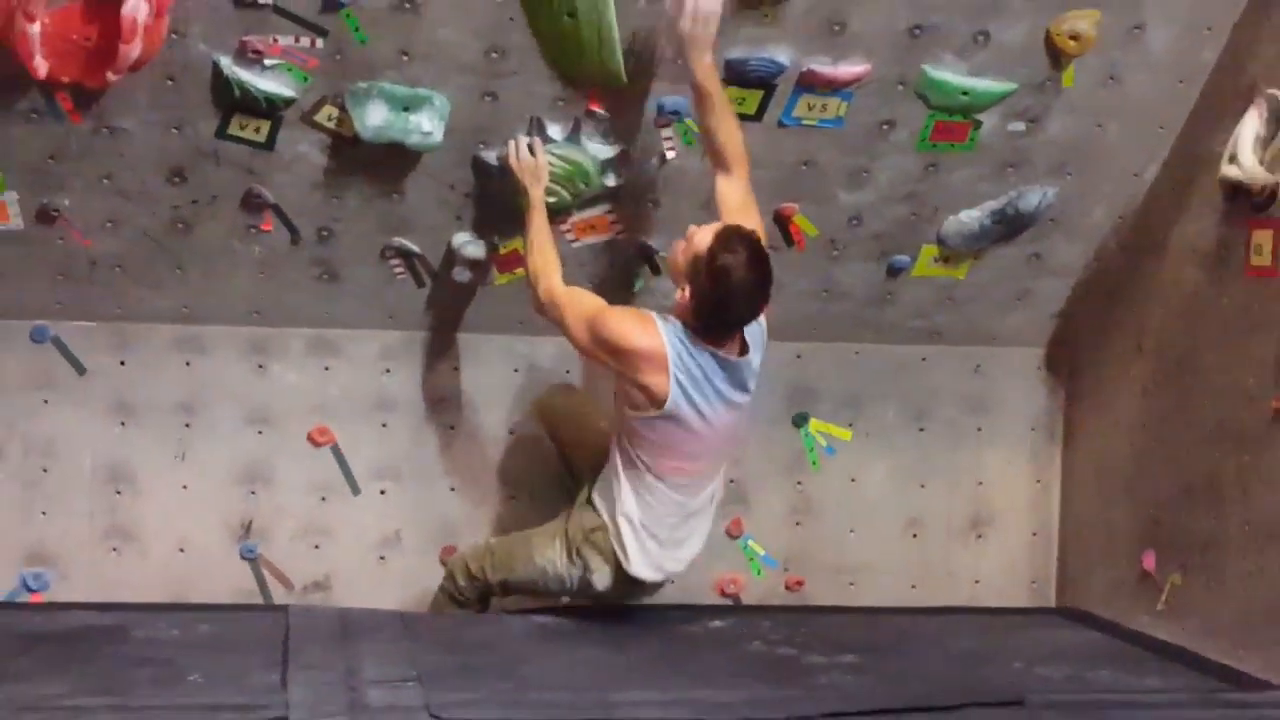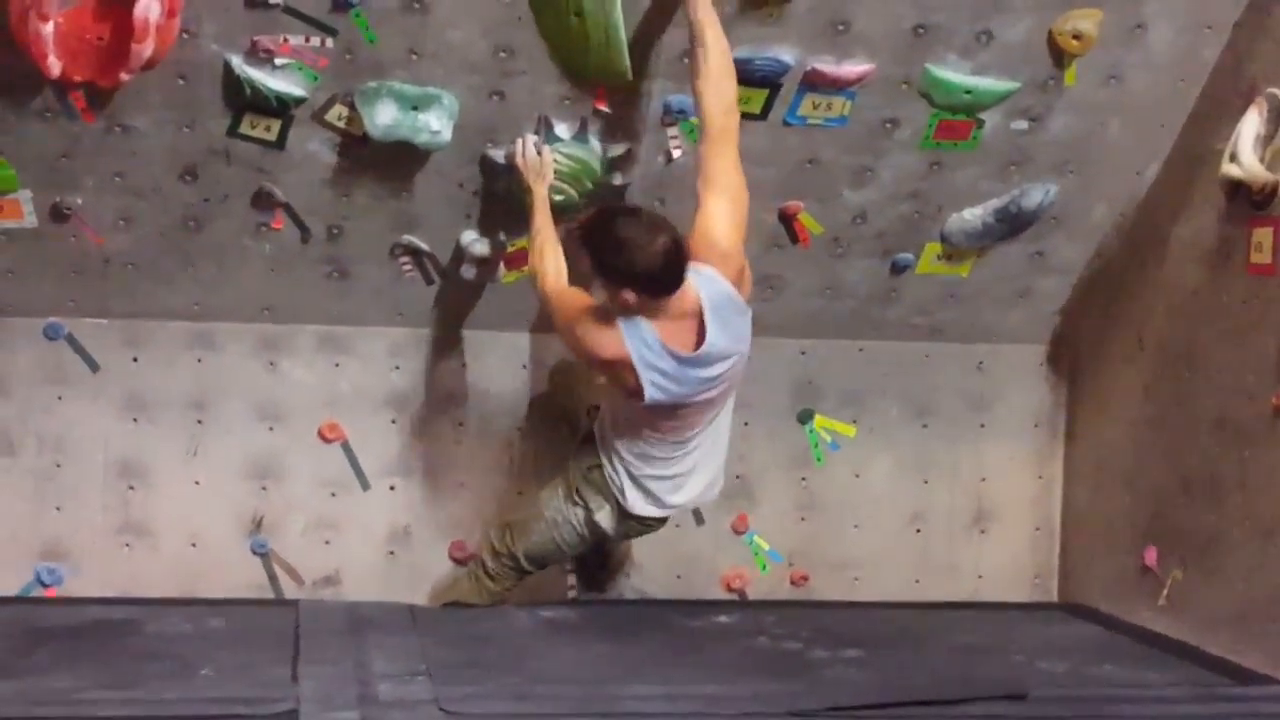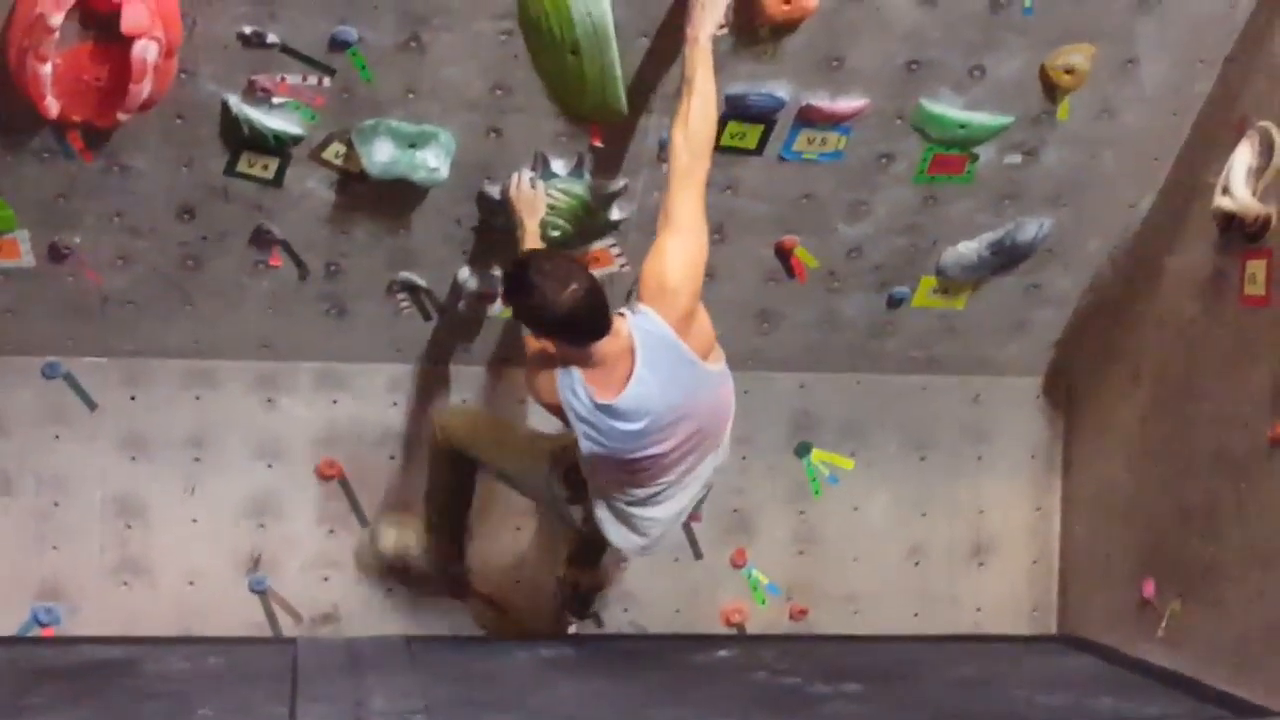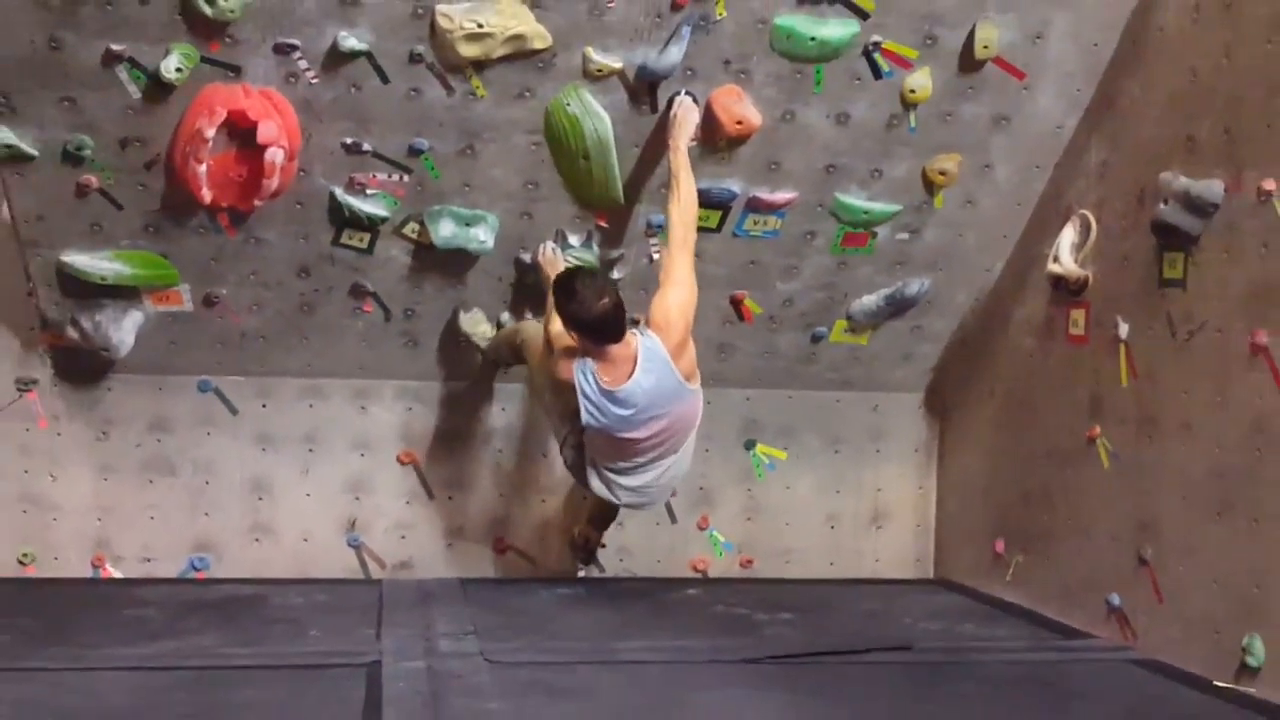
dt=0.5s
person 1, frame 1
left shoulder: (648, 348)
right shoulder: (749, 318)
left elbow: (549, 294)
right elbow: (733, 170)
left wrist: (534, 193)
right wrist: (702, 62)
left hip: (624, 558)
right hip: (675, 538)
left knee: (463, 574)
right knee: (557, 402)
right ankle: (593, 507)
person 1, frame 2
left shoulder: (609, 345)
right shoulder: (724, 269)
left elbow: (552, 283)
right elbow: (720, 125)
left wrist: (538, 190)
left hip: (631, 498)
right hip: (691, 473)
left knee: (499, 558)
right knee: (566, 378)
right ankle: (601, 553)
person 1, frame 3
left shoulder: (553, 386)
right shoulder: (672, 311)
left elbow: (538, 329)
right elbow: (689, 167)
left wrist: (529, 223)
left hip: (622, 518)
right hip: (685, 496)
left knee: (451, 423)
left ankle: (443, 549)
right ankle: (585, 571)
person 1, frame 4
left shoulder: (570, 369)
right shoulder: (671, 344)
left elbow: (557, 327)
left wrist: (553, 275)
left hip: (602, 477)
right hip: (660, 481)
left knee: (528, 331)
left ankle: (492, 346)
right ankle: (589, 535)
